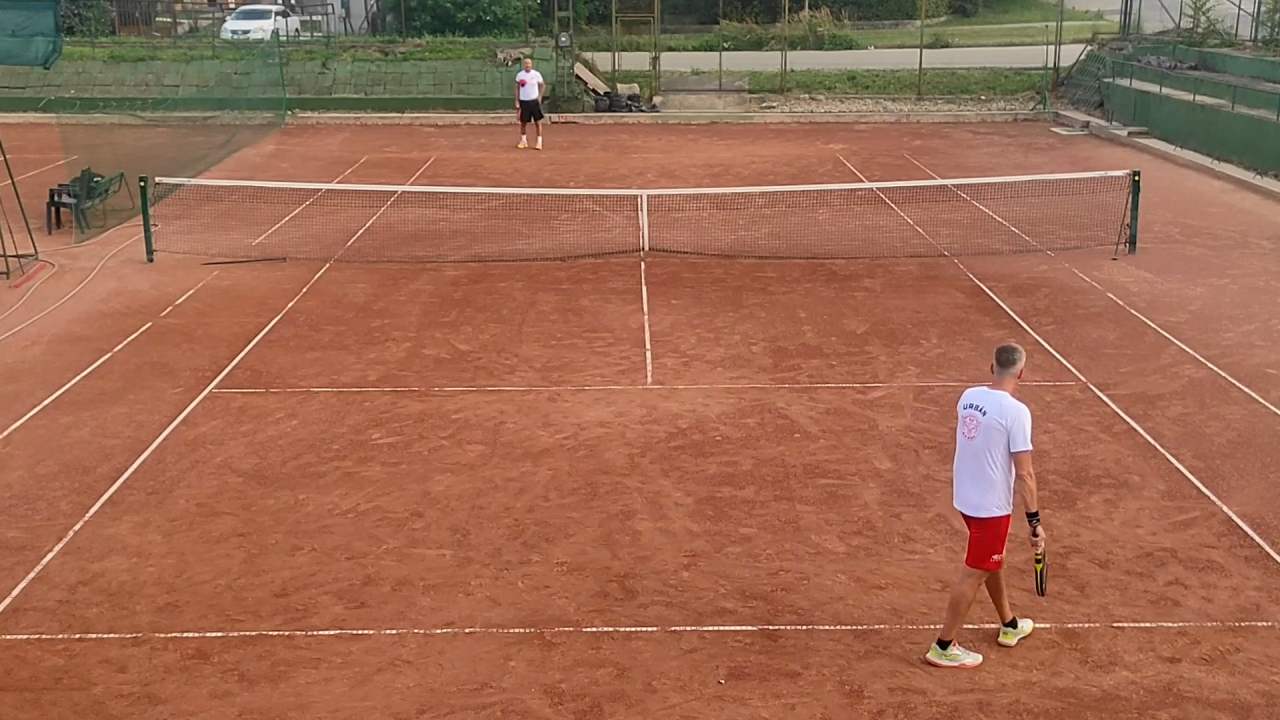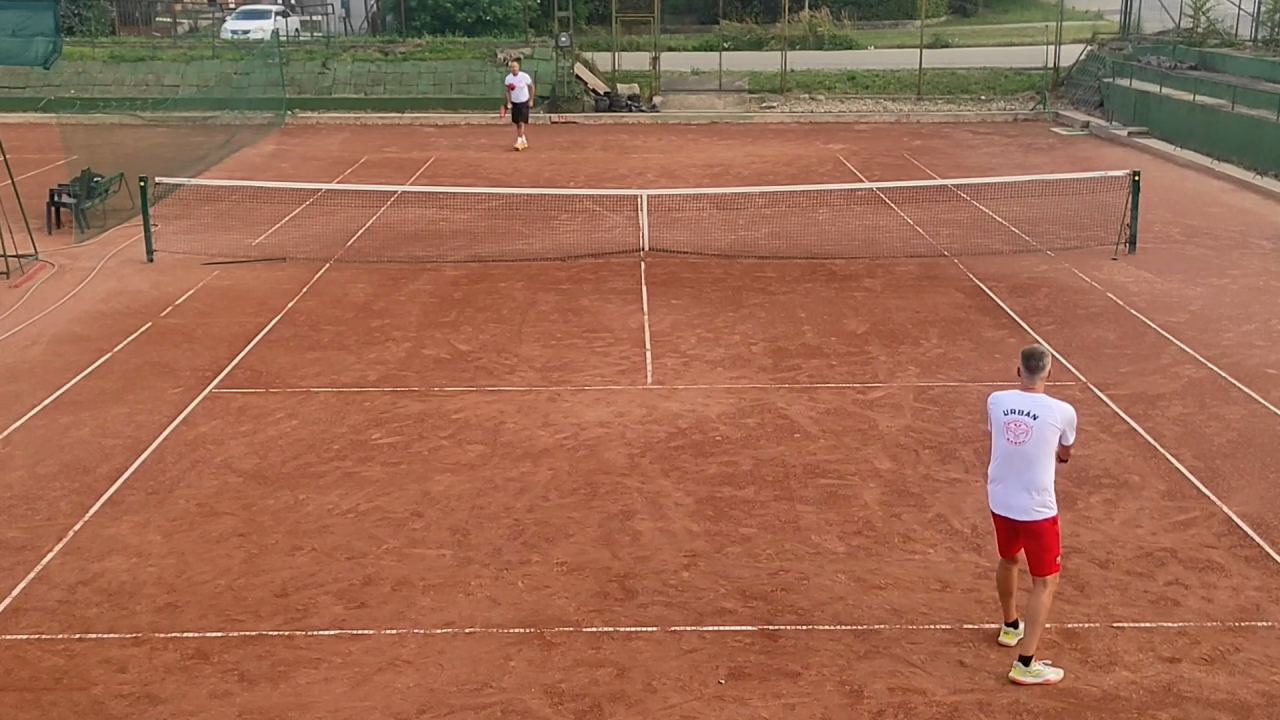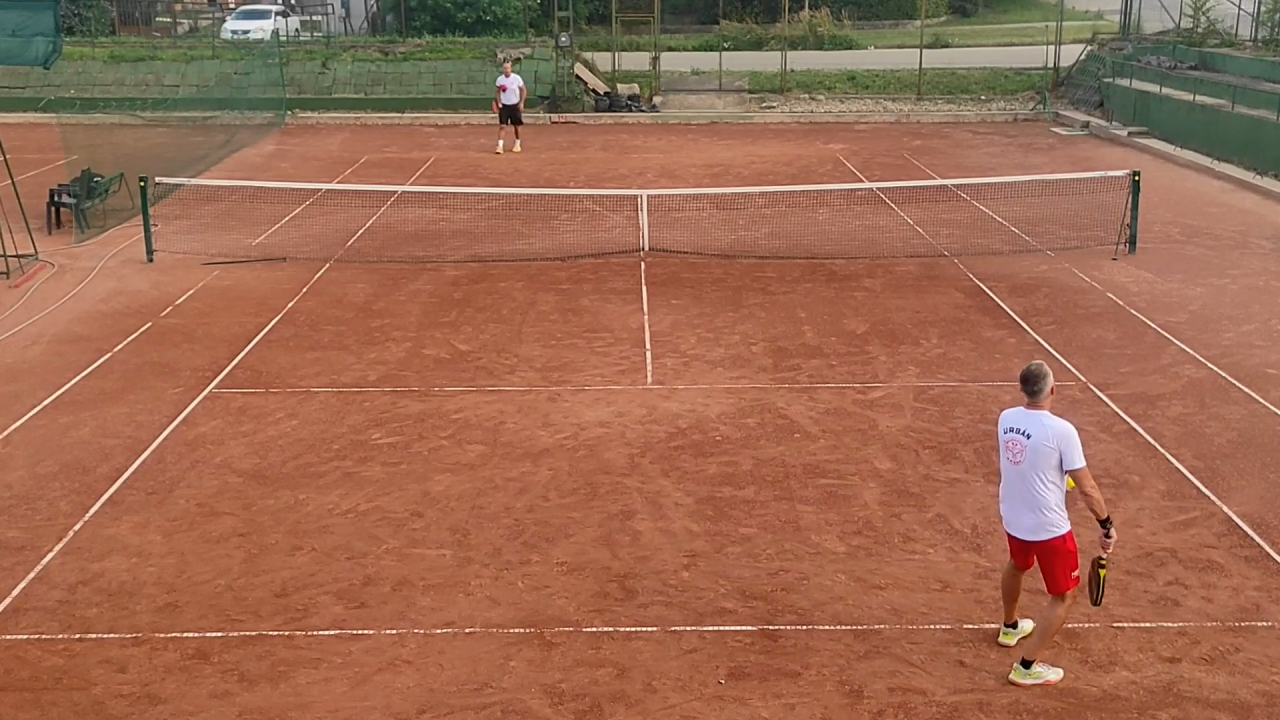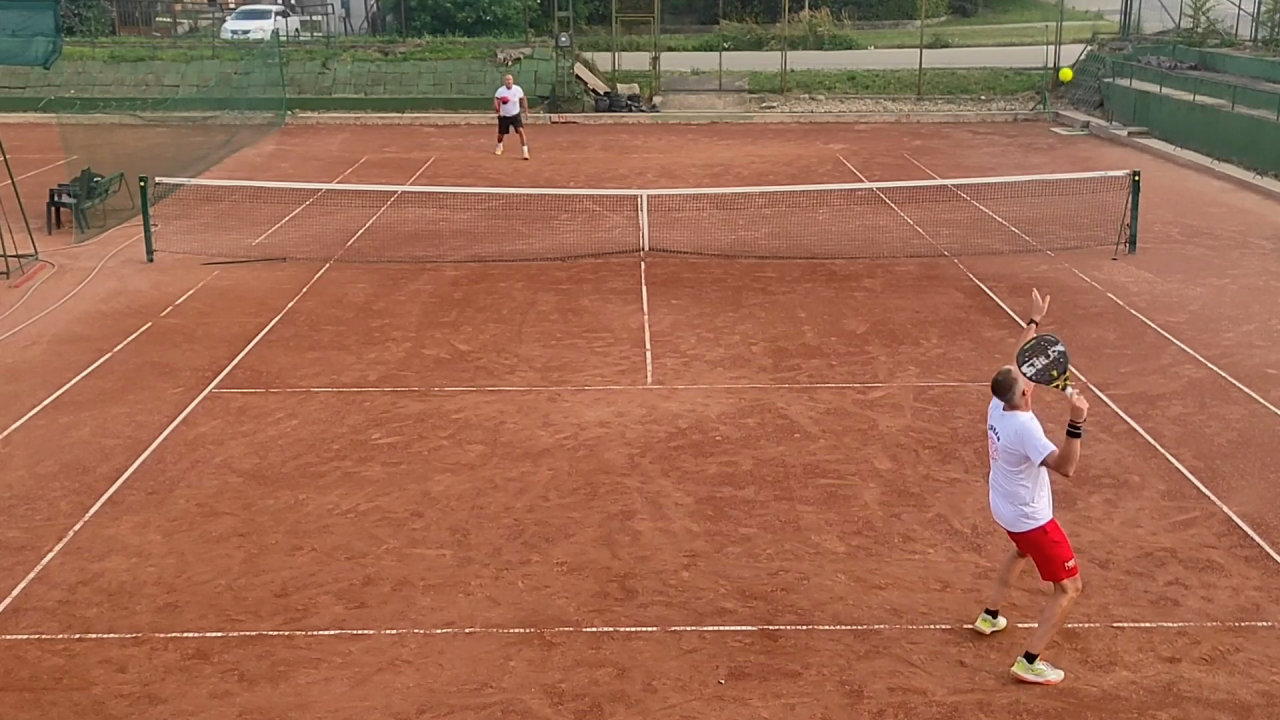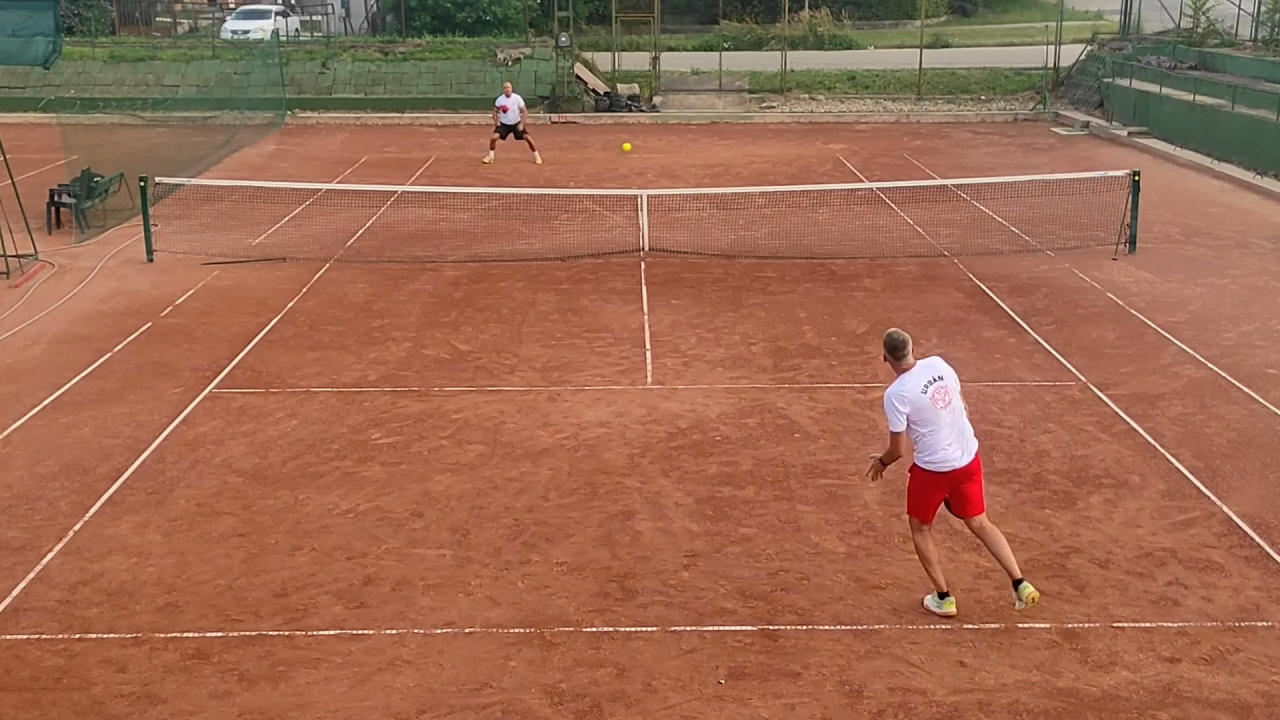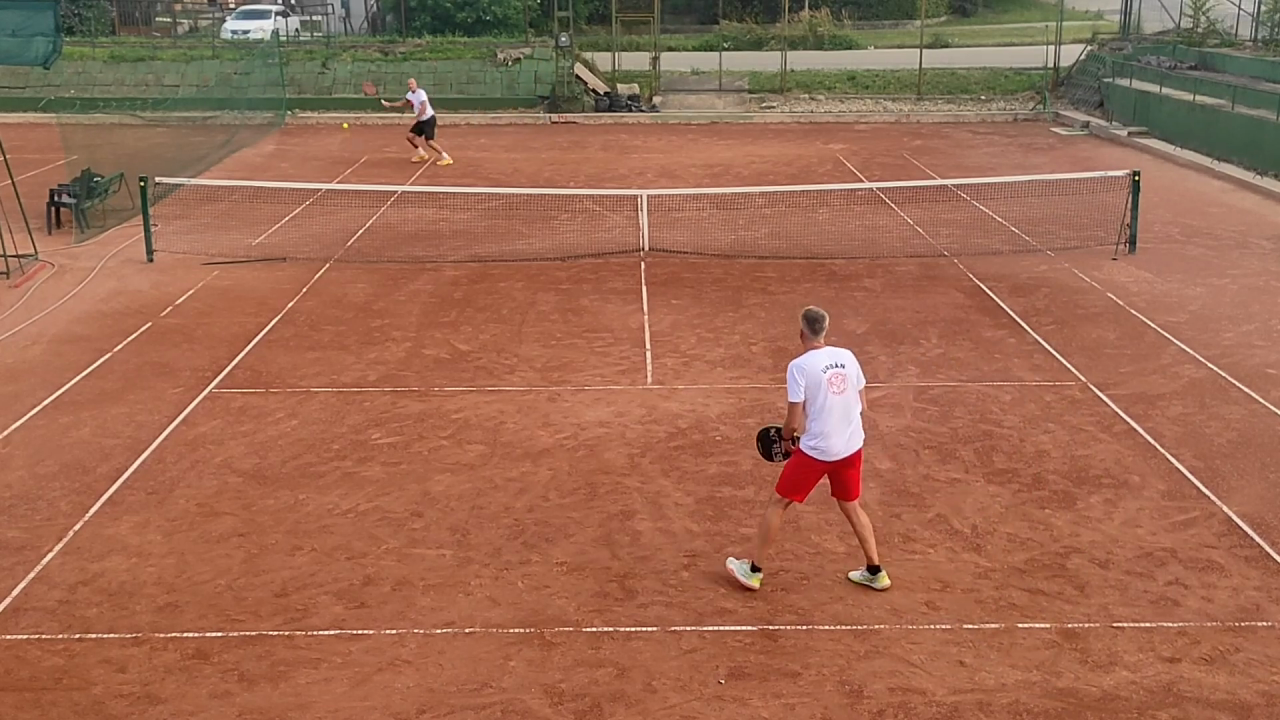
dt=0.7s
person 1, frame 1
left shoulder: (968, 397)
right shoulder: (1016, 411)
right elbow: (1024, 474)
right wrist: (1034, 519)
left hip: (966, 497)
right hip: (992, 505)
left knee: (992, 562)
right knee: (975, 574)
left ankle: (1009, 625)
right ankle: (943, 647)
person 1, frame 2
left shoulder: (996, 401)
right shoulder: (1062, 412)
left hip: (1000, 502)
right hip: (1038, 509)
left knee: (1008, 560)
right knee: (1045, 582)
left ankle: (1011, 626)
right ankle: (1026, 663)
person 1, frame 3
left shoulder: (1007, 419)
right shoulder: (1062, 432)
right elbow: (1086, 487)
right wrist: (1107, 525)
left hip: (1012, 521)
right hip: (1049, 528)
left knee: (1016, 566)
right knee: (1064, 596)
left ankle: (1010, 627)
right ankle: (1026, 667)
person 1, frame 4
left shoulder: (996, 407)
right shoulder: (1025, 428)
left elbow: (1014, 363)
right elbow: (1064, 466)
left wrist: (1033, 320)
right wrist: (1076, 423)
left hip: (1004, 509)
right hip: (1032, 518)
left knee: (1023, 550)
right knee: (1068, 587)
left ankle: (990, 615)
right ankle: (1030, 661)
person 1, frame 5
left shoulder: (896, 394)
right shoulder: (939, 365)
left elbow: (898, 450)
right elbow: (961, 408)
left wrist: (881, 462)
left hip: (932, 468)
right hip: (968, 458)
left knee: (919, 528)
right knee: (980, 525)
left ankle: (944, 598)
right ankle: (1020, 584)
person 1, frame 6
left shoulder: (799, 366)
right shoulder: (848, 357)
left elbow: (794, 422)
right elbow: (862, 405)
left wrist: (788, 439)
left hip: (816, 450)
right hip: (852, 447)
left knee: (777, 504)
right knee: (850, 506)
left ankle: (753, 571)
right ankle: (875, 572)
